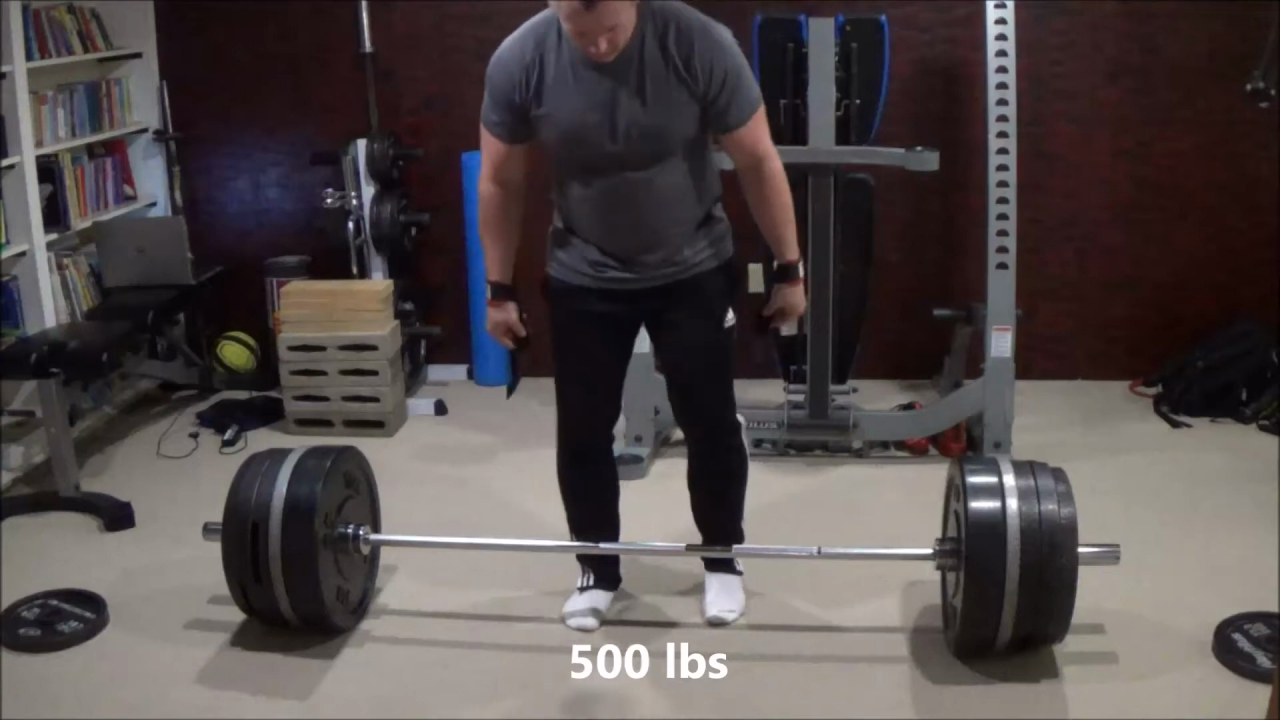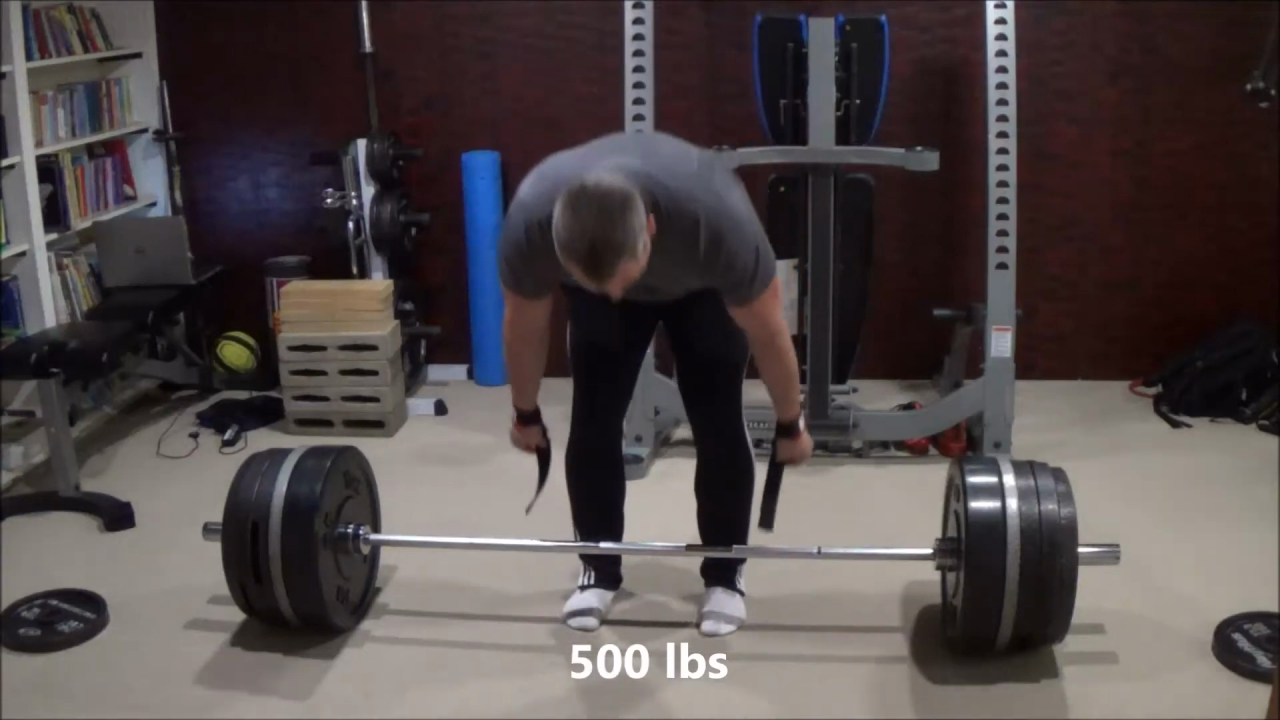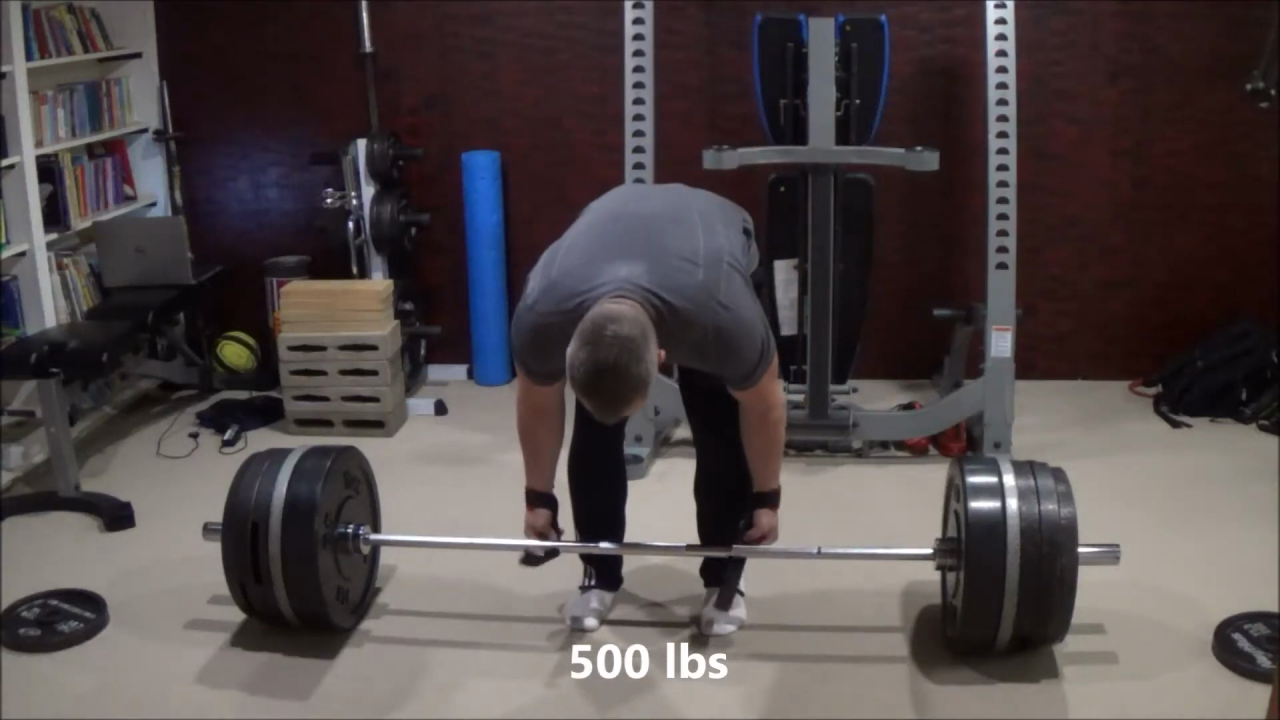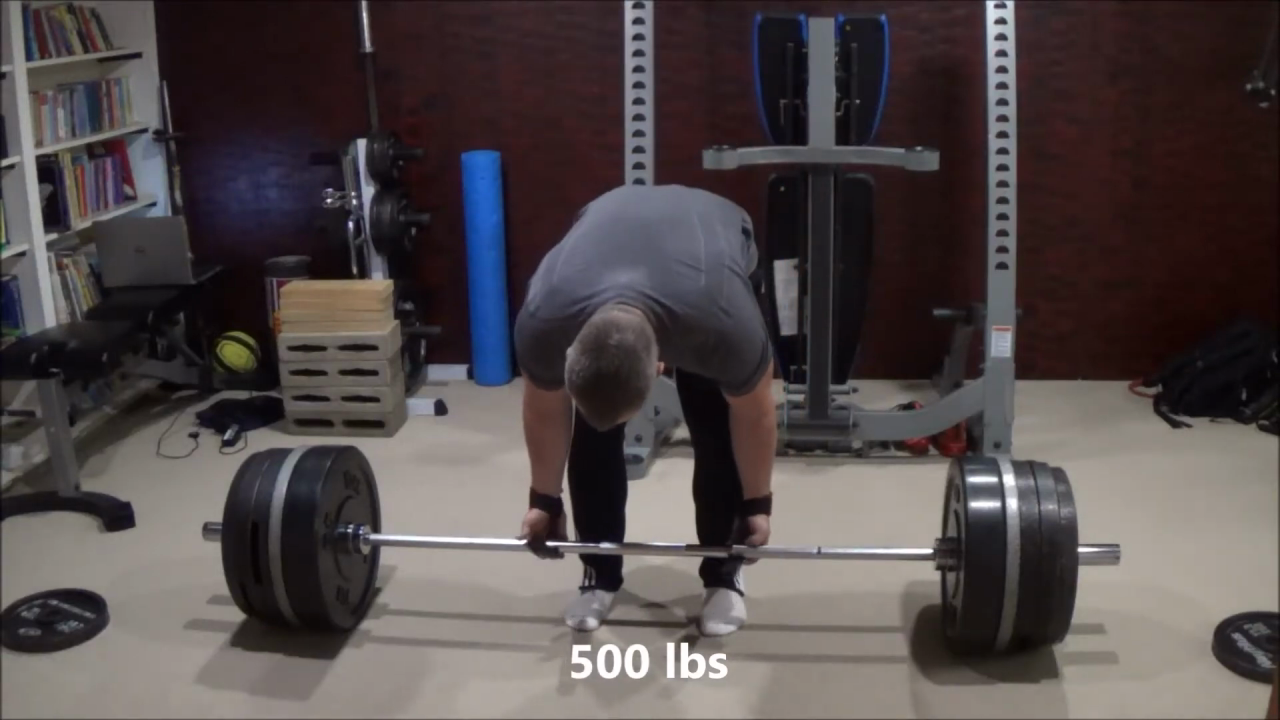
dt=0.5s
person 1, frame 1
right shoulder: (518, 61)
left elbow: (758, 162)
right elbow: (500, 182)
left wrist: (788, 270)
right wrist: (500, 289)
left hip: (694, 271)
right hip: (581, 277)
left knee: (710, 421)
right knee: (582, 431)
left ankle: (723, 560)
right ankle: (597, 569)
person 1, frame 2
left shoulder: (716, 215)
right shoulder: (531, 219)
left elbow: (767, 329)
right elbow: (523, 323)
left wrist: (790, 424)
right wrist: (526, 412)
left hip: (705, 288)
left knee: (718, 424)
right knee: (594, 421)
left ankle: (725, 574)
right ankle: (598, 569)
person 1, frame 3
left shoulder: (724, 317)
right shoulder: (541, 317)
left elbow: (763, 407)
right elbow: (538, 408)
left wrist: (767, 497)
right wrist: (538, 497)
left knee: (721, 431)
right knee: (593, 432)
left ankle: (723, 574)
right ankle: (599, 573)
person 1, frame 4
left shoulder: (724, 322)
right shoulder: (543, 322)
left elbow: (754, 415)
right elbow: (544, 412)
left wrist: (757, 503)
right wrist: (544, 500)
left knee: (717, 430)
right knee: (591, 434)
left ankle: (723, 575)
right ankle: (599, 573)
